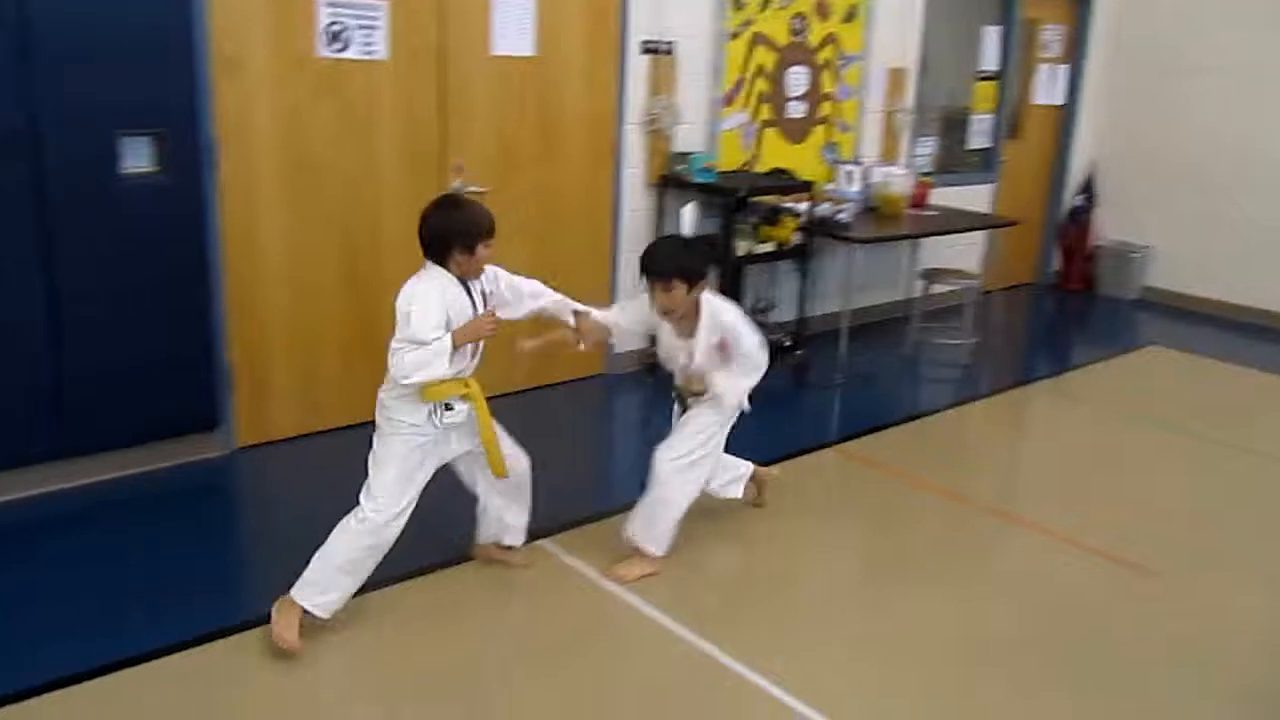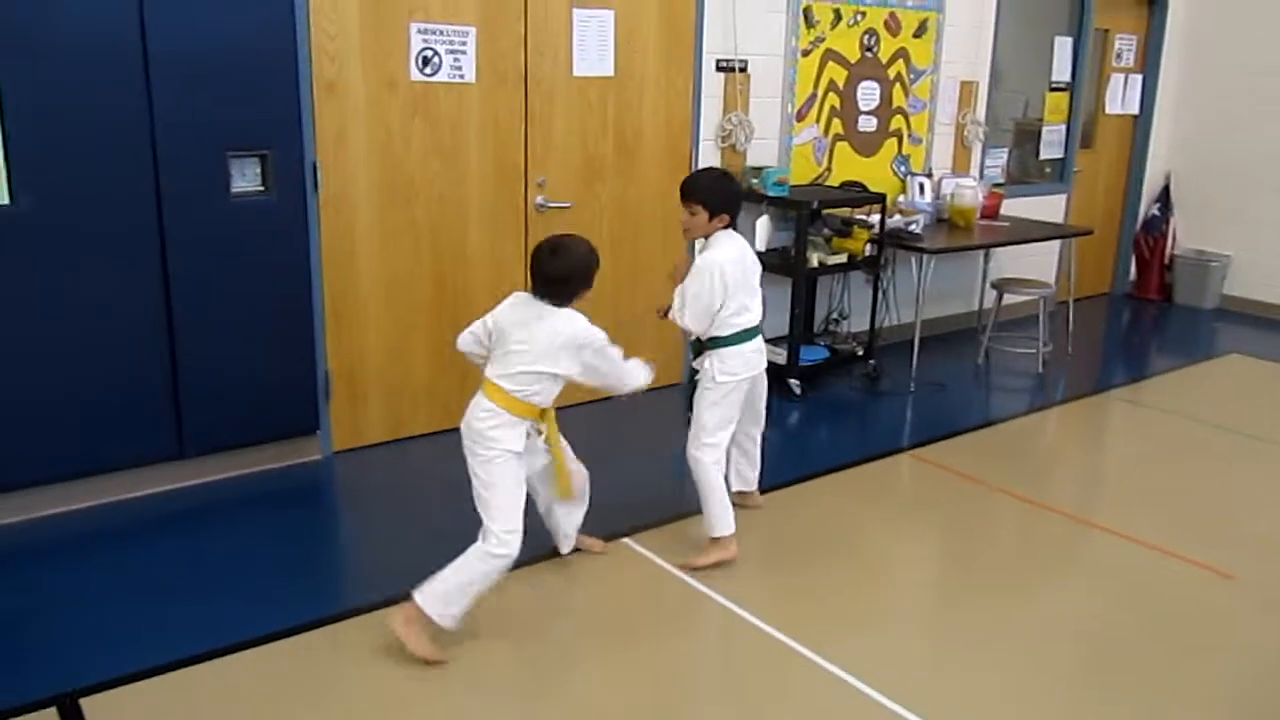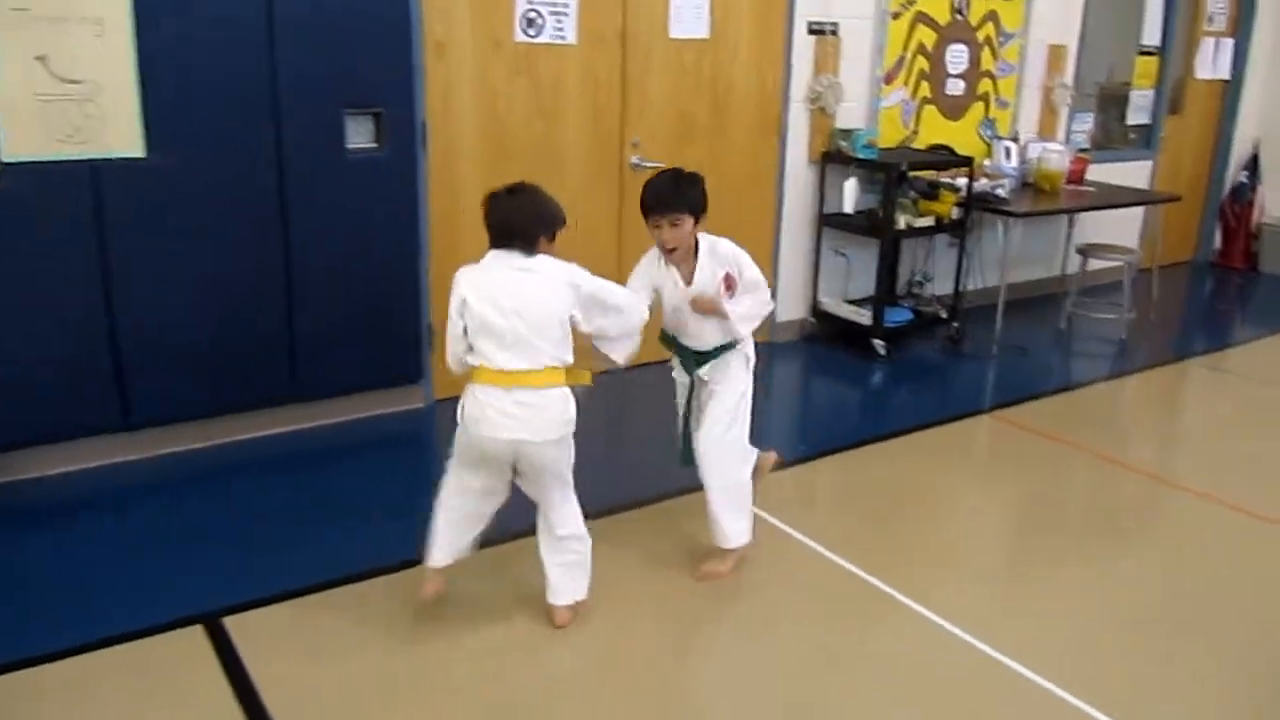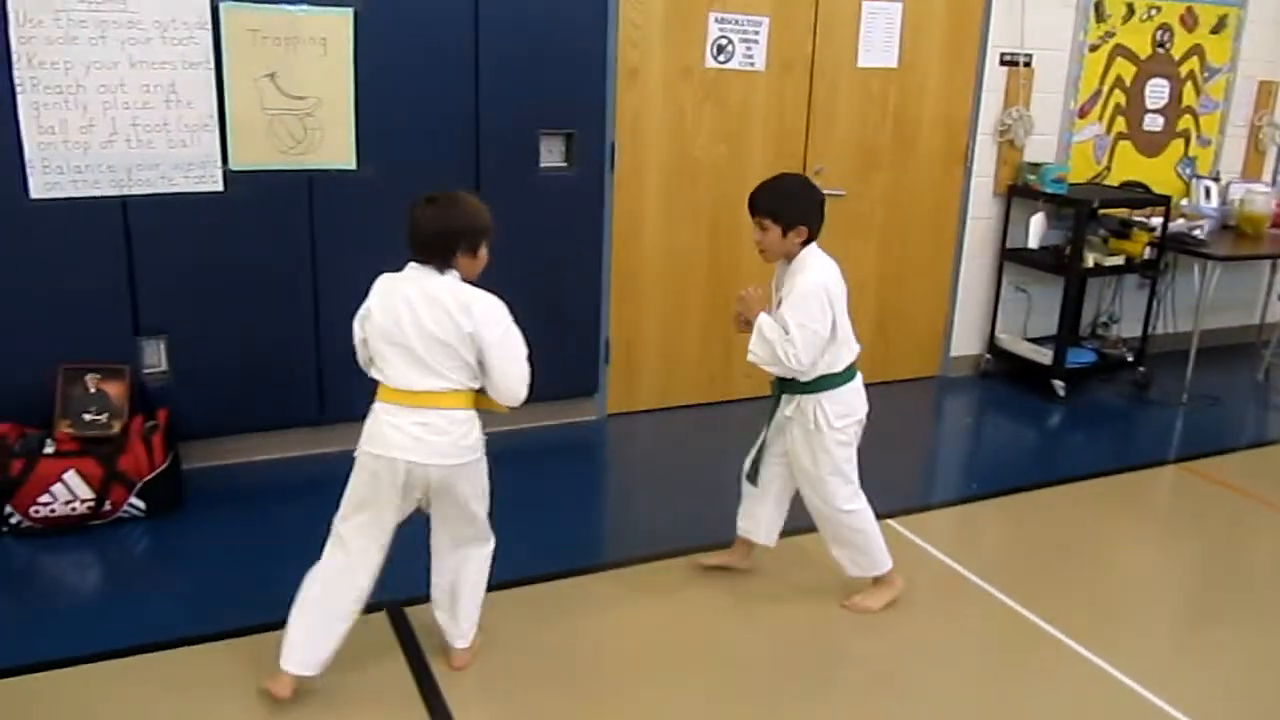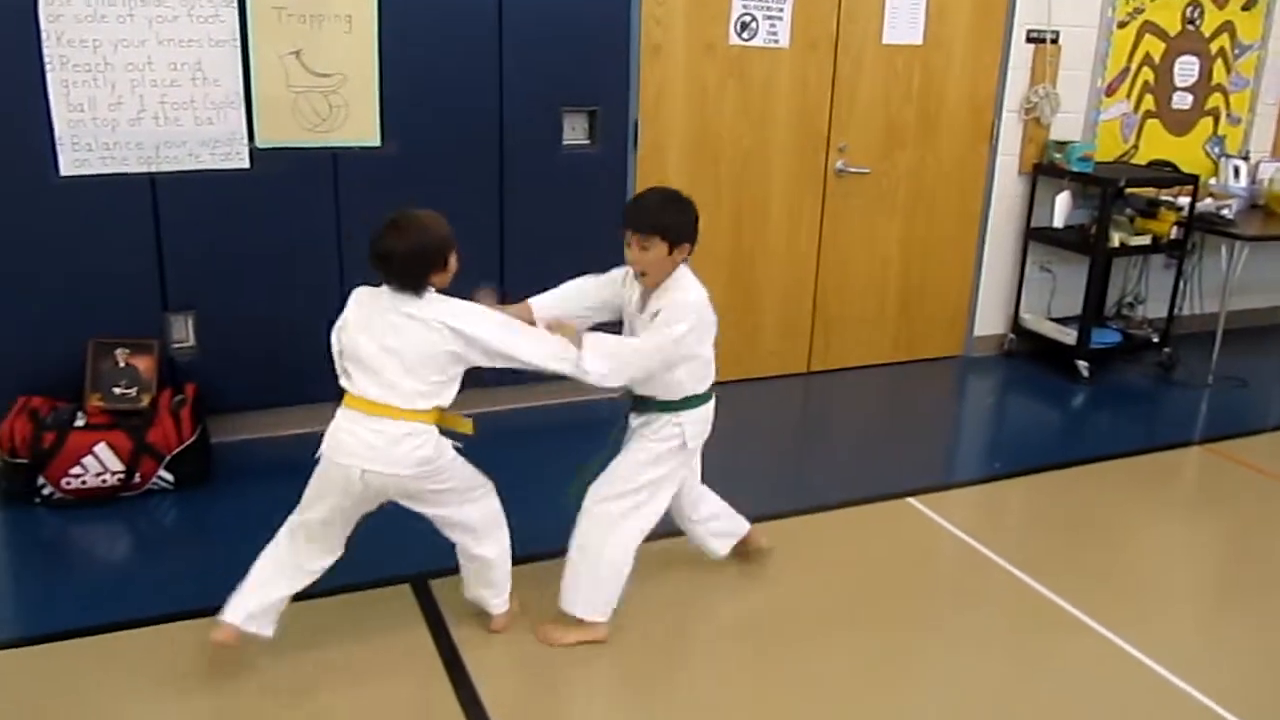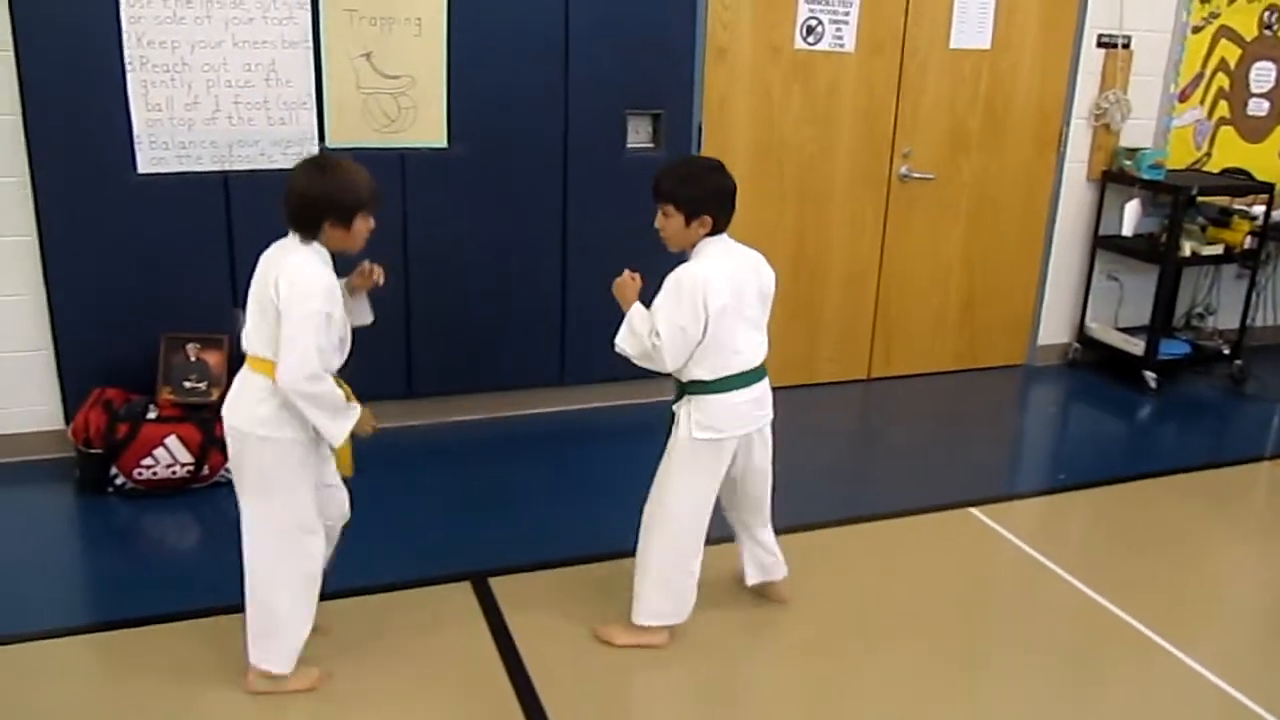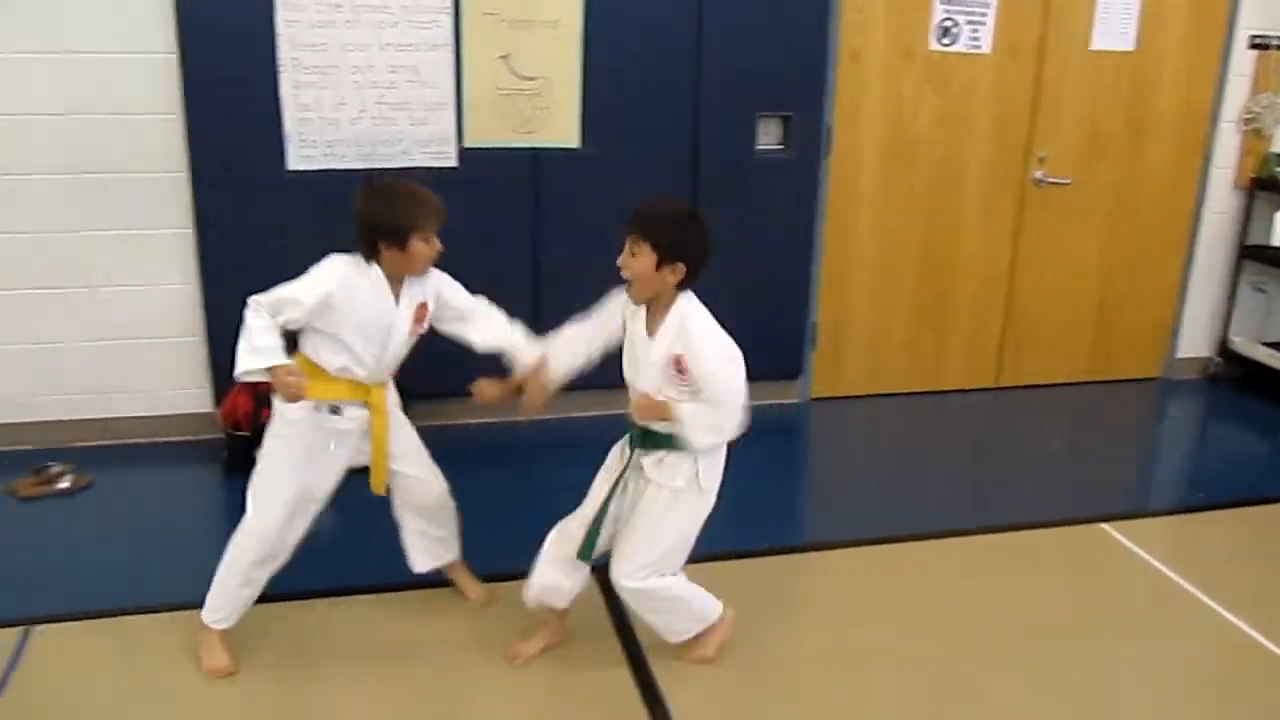
dt=0.7s
person 1, frame 1
left shoulder: (480, 280)
right shoulder: (423, 294)
left elbow: (528, 294)
right elbow: (405, 367)
left wrist: (575, 313)
right wrist: (460, 338)
left hip: (457, 408)
right hip: (412, 414)
left knee: (512, 466)
right knee: (379, 514)
left ankle: (495, 542)
right ankle: (295, 603)
person 1, frame 2
left shoulder: (515, 305)
right shoulder: (578, 333)
left elbow: (468, 344)
right elbow: (623, 378)
right wrist: (643, 367)
left hip: (518, 424)
right hip: (499, 433)
left knee: (570, 477)
right knee: (503, 544)
left ankle: (567, 539)
right ankle: (415, 614)
person 1, frame 3
left shoulder: (468, 281)
right shoulder: (564, 278)
left elbow: (457, 360)
right elbow: (630, 312)
left hip: (486, 412)
right hip: (546, 414)
left knee: (467, 484)
right knee: (557, 502)
left ankle: (437, 569)
right ankle: (565, 598)
person 1, frame 4
left shoulder: (384, 291)
right shoulder: (483, 307)
right elbow: (512, 391)
right wrist: (503, 342)
left hip: (388, 438)
right hip: (453, 442)
left knee: (349, 554)
right knee: (467, 542)
left ankle: (294, 670)
right ankle: (460, 641)
person 1, frame 5
left shoulder: (359, 305)
right shoulder: (457, 321)
right elbow: (536, 346)
left hip: (349, 445)
right hip: (413, 453)
left knee: (307, 533)
right knee: (478, 507)
left ankle: (238, 619)
right ankle: (496, 605)
person 1, frame 6
left shoulder: (285, 254)
right shoulder: (305, 281)
right elbow: (296, 378)
left wrist: (348, 293)
right wrist: (348, 417)
left hip: (268, 409)
right hip: (271, 424)
left knee: (329, 510)
right knee: (286, 540)
left ankle: (276, 613)
right ankle: (271, 666)
person 1, frame 7
left shoulder: (428, 285)
right shoulder: (334, 280)
left elbow: (477, 316)
right elbow: (260, 310)
left wrist: (528, 355)
right wrist: (275, 367)
left hip: (374, 408)
right hip: (312, 411)
left knee: (426, 488)
right knee: (270, 523)
left ankle: (448, 563)
right ankle: (214, 626)
person 2, frame 1
left shoulder: (725, 318)
right shoulder: (652, 306)
left elbow: (755, 363)
right elbow: (614, 319)
left wrist: (712, 382)
right wrist: (588, 322)
left hip: (720, 400)
right hip: (691, 394)
left knee: (672, 464)
right knee: (701, 466)
left ankle: (649, 553)
right ankle: (755, 476)
person 2, frame 2
left shoulder: (709, 261)
right shoulder: (740, 248)
left elbow: (693, 321)
left wrist: (680, 287)
right wrist: (683, 304)
left hip: (725, 360)
right hip: (751, 350)
left knee: (704, 449)
right knee: (744, 427)
left ankle: (723, 539)
right ankle: (746, 489)
person 2, frame 3
left shoulder: (726, 254)
right shoulder: (652, 266)
left elbow: (761, 300)
left wrist: (722, 309)
left hip: (728, 360)
right hip: (687, 362)
left knee: (718, 449)
right knee: (704, 438)
left ankle: (731, 543)
right ankle: (755, 460)
person 2, frame 4
left shoulder: (810, 283)
right shoulder: (804, 266)
left elbow: (792, 357)
left wrist: (757, 317)
right wrist: (761, 318)
left hip: (826, 406)
right hip: (805, 397)
left knee: (834, 496)
right knee: (766, 467)
left ankle: (885, 578)
right ankle: (743, 547)
person 2, frame 5
left shoulder: (688, 304)
right shoulder: (634, 281)
left elbow: (637, 358)
right elbow: (583, 294)
left wrist: (580, 340)
right wrist: (512, 313)
left hip: (676, 421)
right hip: (658, 412)
left knee: (608, 506)
right knee: (676, 488)
left ankle: (589, 617)
right ankle: (741, 536)
person 2, frame 6
left shoulder: (690, 278)
right shoulder: (755, 263)
left elbow: (660, 354)
left wrist: (631, 304)
left hip: (709, 411)
right hip: (754, 396)
left knee: (673, 515)
right knee: (749, 500)
left ankle: (653, 622)
right ankle: (768, 576)
person 2, frame 7
left shoulder: (705, 340)
right shoulder: (633, 307)
left elbow: (726, 419)
right elbow: (581, 340)
left wrist: (668, 412)
right wrist: (523, 382)
left hip: (686, 464)
right hip: (640, 449)
left knee: (636, 571)
right knee: (578, 532)
left ankle: (709, 620)
right ankle: (552, 621)
